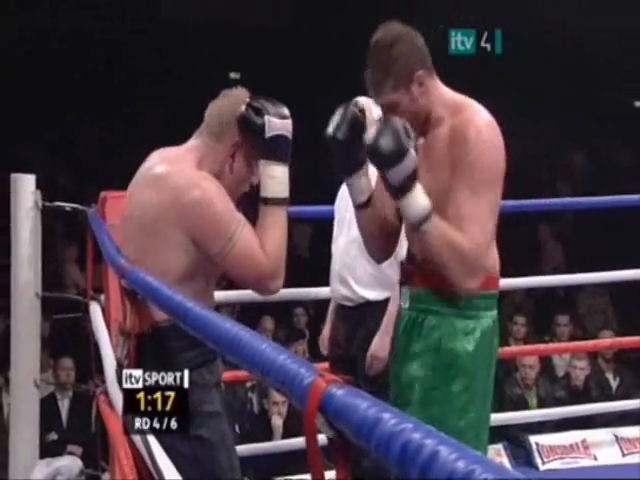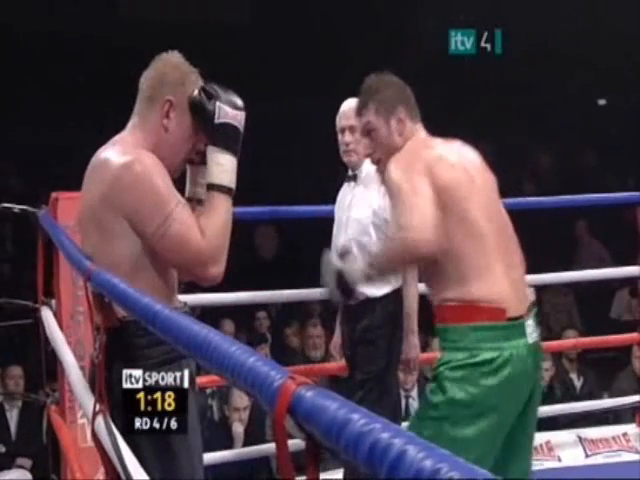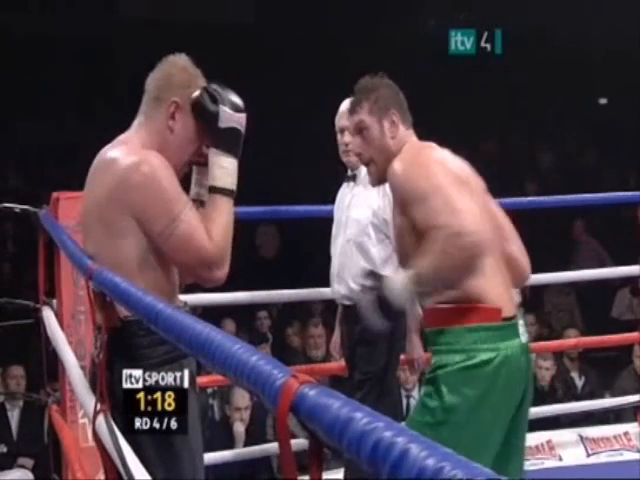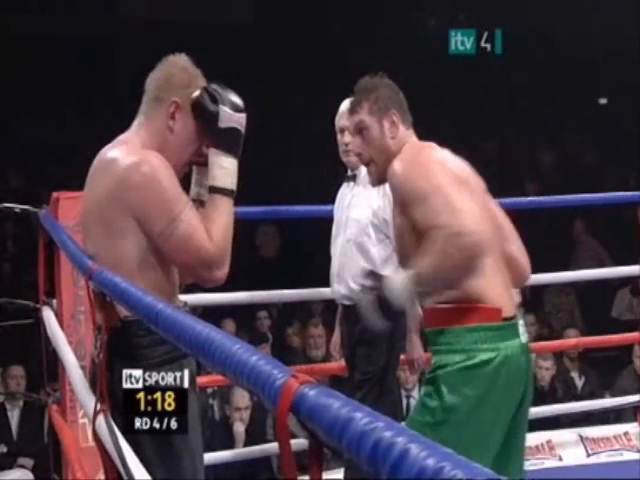
dt=0.5s
person 1, frame 1
left shoulder: (164, 164)
right shoulder: (195, 190)
right elbow: (268, 276)
right wrist: (276, 167)
left hip: (162, 352)
right hip: (176, 362)
person 1, frame 2
left shoulder: (112, 160)
right shoulder: (137, 167)
left elbow: (179, 257)
right elbow: (208, 264)
left wrist: (200, 175)
right wrist: (223, 157)
left hip: (129, 350)
right hip: (148, 354)
person 1, frame 3
left shoulder: (114, 160)
right shoulder: (144, 167)
left elbow: (179, 266)
right elbow: (212, 265)
left wrist: (202, 180)
right wrist: (225, 160)
left hip: (129, 349)
right hip: (150, 353)
person 1, frame 4
left shoulder: (112, 161)
right shoulder: (145, 168)
left elbow: (176, 267)
right elbow: (211, 266)
left wrist: (203, 180)
right wrist: (224, 161)
left hip: (124, 348)
right hip: (150, 352)
person 2, frame 1
left shoulder: (473, 131)
right shoulder: (396, 130)
left elbow: (467, 270)
right elbow: (380, 249)
left wrist: (407, 187)
right wrist: (354, 172)
left hip: (456, 314)
right hip: (418, 307)
person 2, frame 2
left shoulder: (405, 161)
right shoulder: (463, 154)
left elbow: (419, 238)
left wrist: (356, 269)
left hip: (480, 346)
right hip: (521, 338)
person 2, frame 3
left shoulder: (408, 164)
right shoulder: (448, 162)
left elbow: (468, 239)
right elbow: (518, 267)
left wrist: (399, 287)
left hip: (472, 349)
right hip: (508, 342)
person 2, frame 4
left shoulder: (411, 165)
right shoulder: (444, 166)
left elbow: (466, 239)
right elbow: (519, 267)
left wrist: (398, 288)
left hip: (472, 349)
right hip: (505, 341)
person 3, frame 1
right shoulder: (345, 189)
left elbow: (406, 266)
left wrist: (386, 332)
right wrist: (330, 320)
left hip: (376, 315)
right hip: (347, 315)
person 3, frame 2
left shoulder: (387, 184)
right shoulder: (345, 191)
left elbow: (409, 262)
left wrist: (411, 333)
right wrist: (340, 324)
left hip: (382, 311)
right hip: (354, 311)
left knee: (368, 411)
right knee: (378, 408)
person 3, frame 3
left shoulder: (386, 185)
right shoulder: (344, 191)
left wrist: (412, 332)
right wrist: (339, 324)
left hip: (380, 312)
right hip: (353, 312)
left knee: (366, 410)
right knee: (379, 408)
person 3, frame 4
left shoulder: (388, 184)
right shoulder: (345, 190)
right wrist: (340, 323)
left hip: (380, 313)
right hip: (353, 312)
left knee: (366, 409)
right knee: (379, 407)
